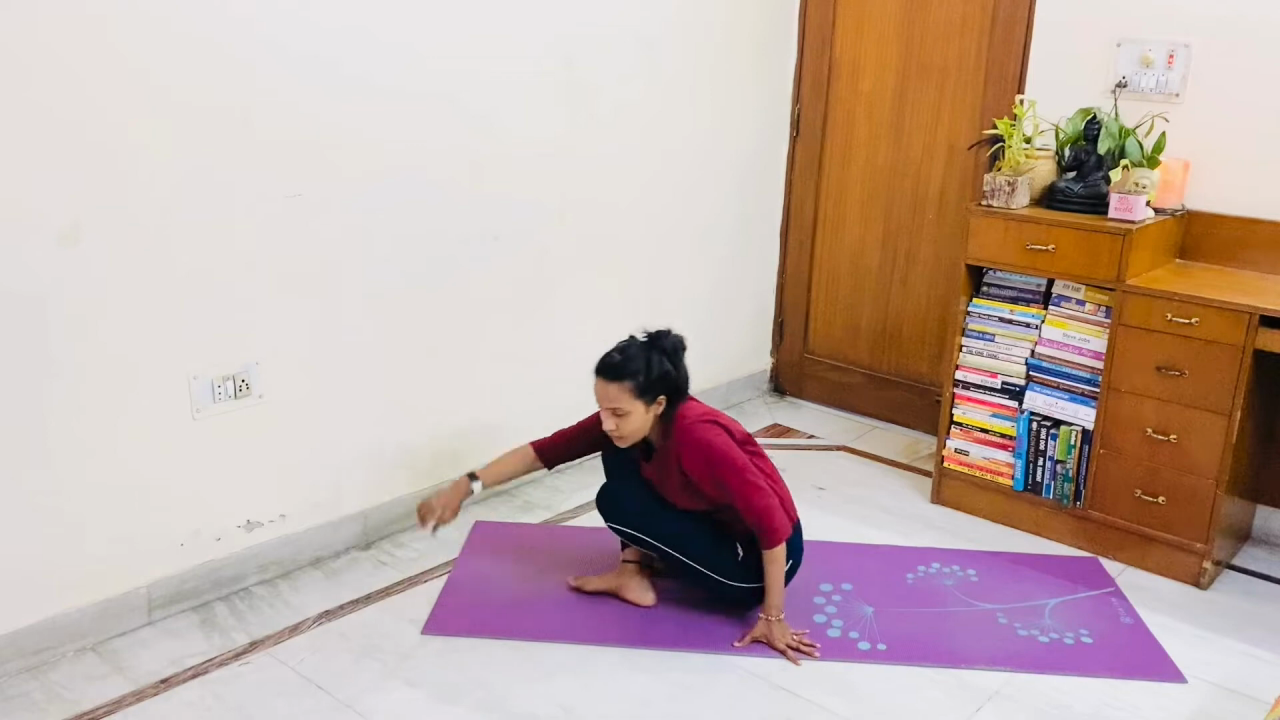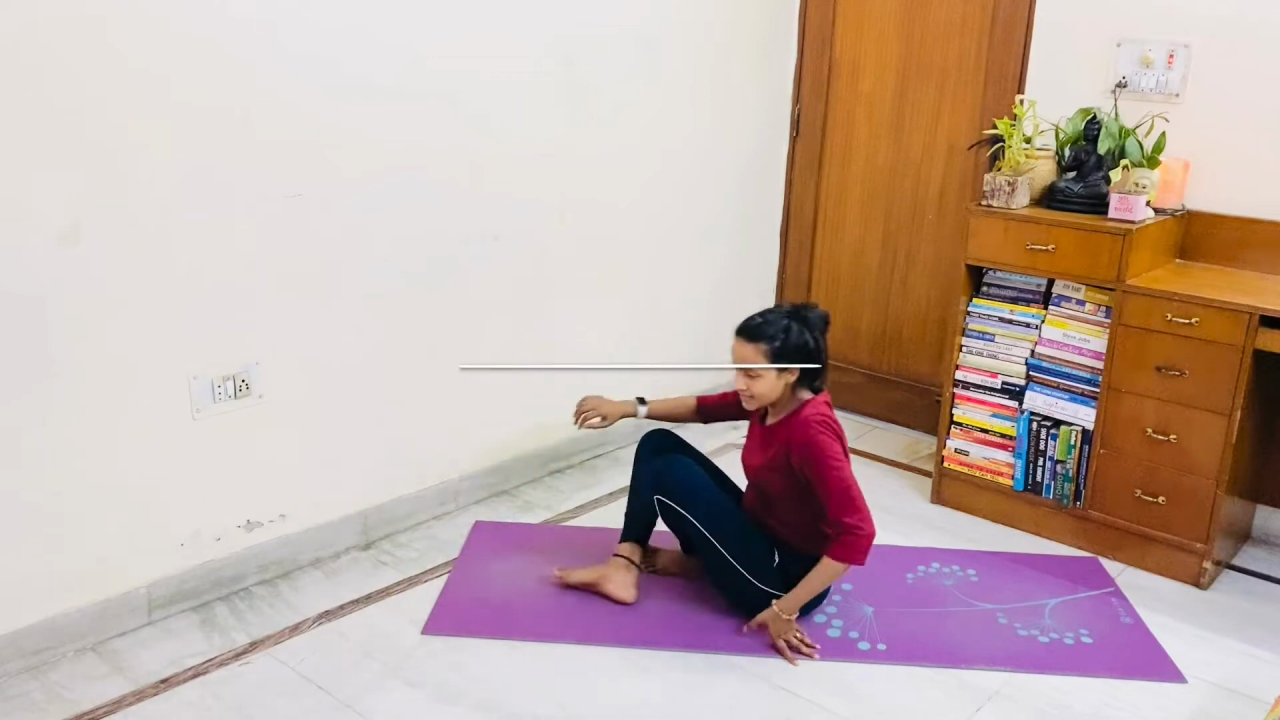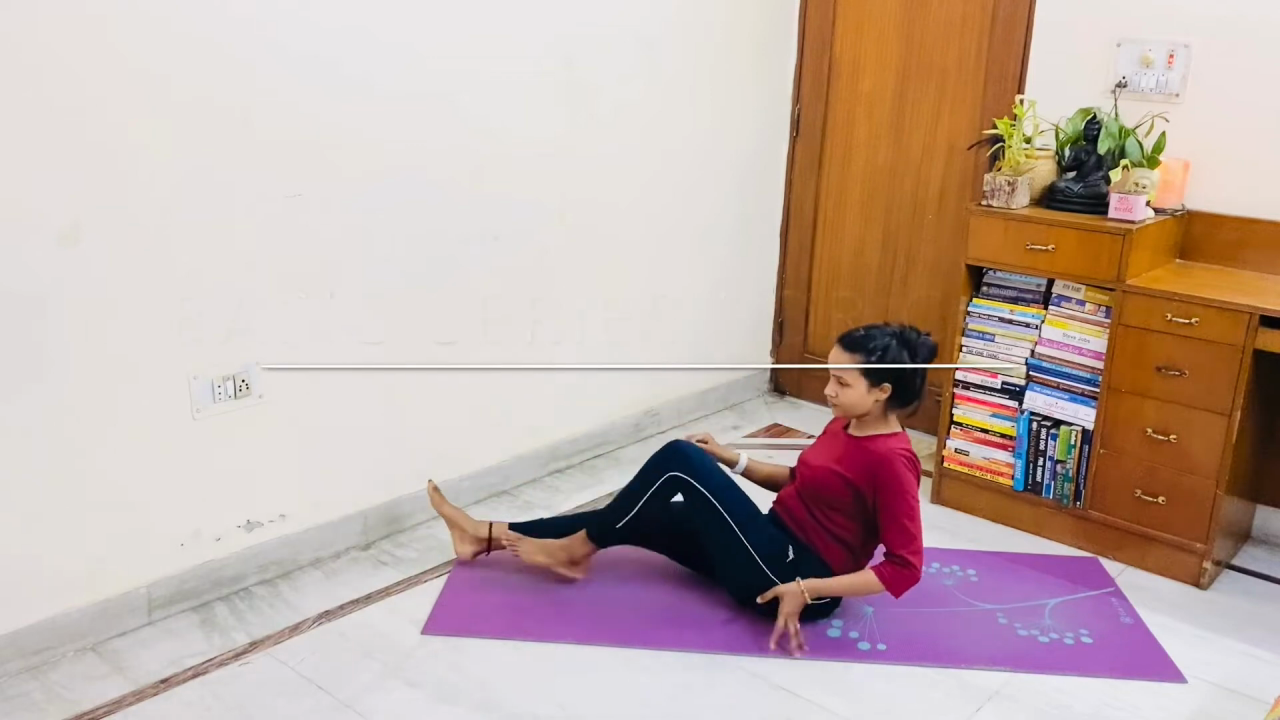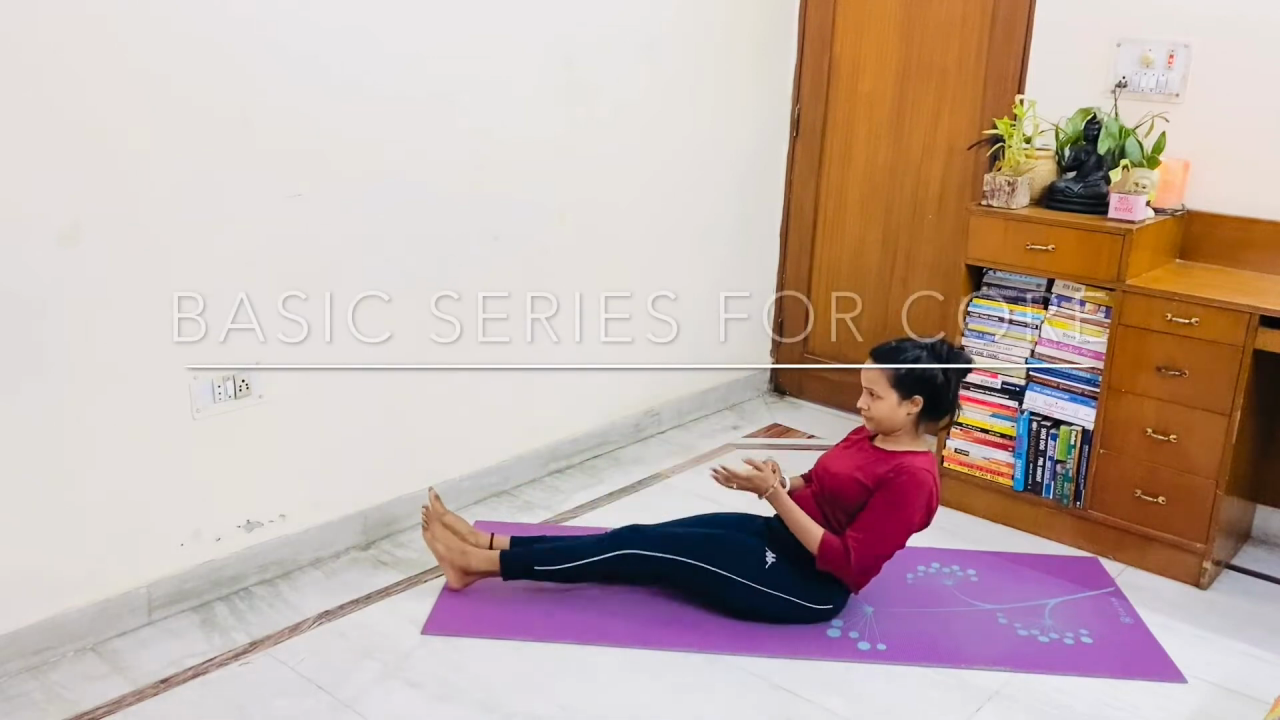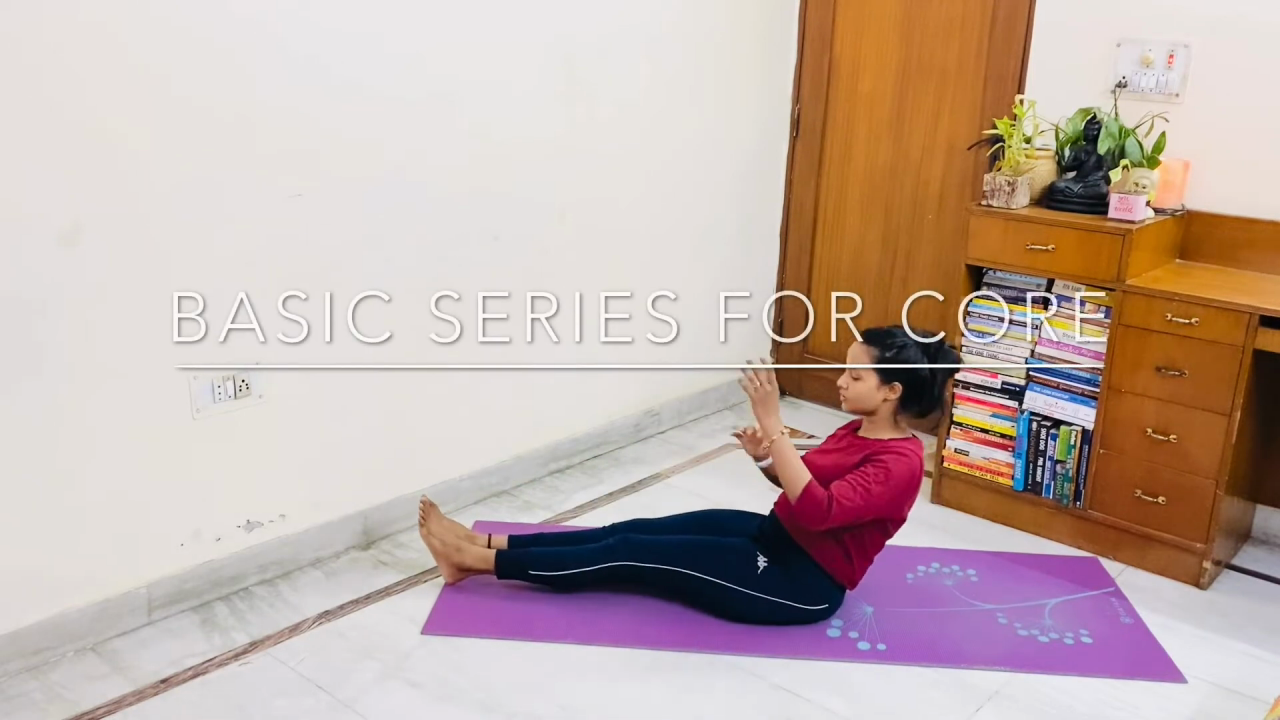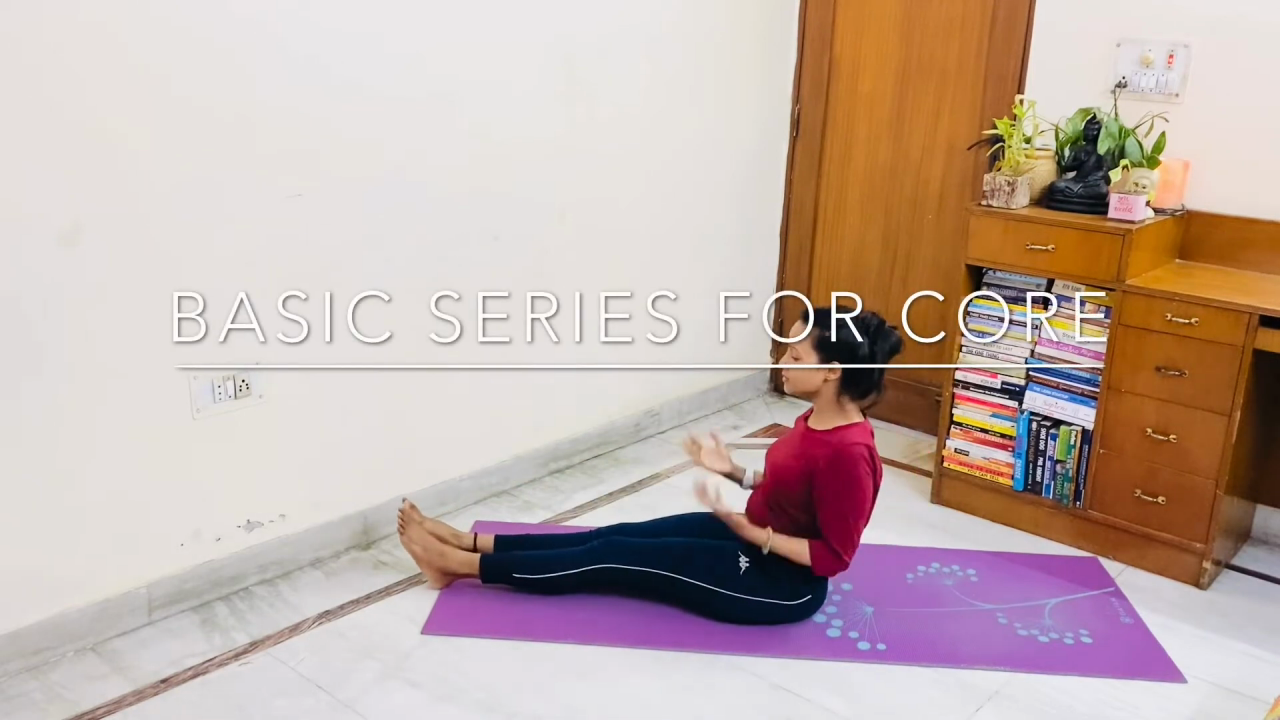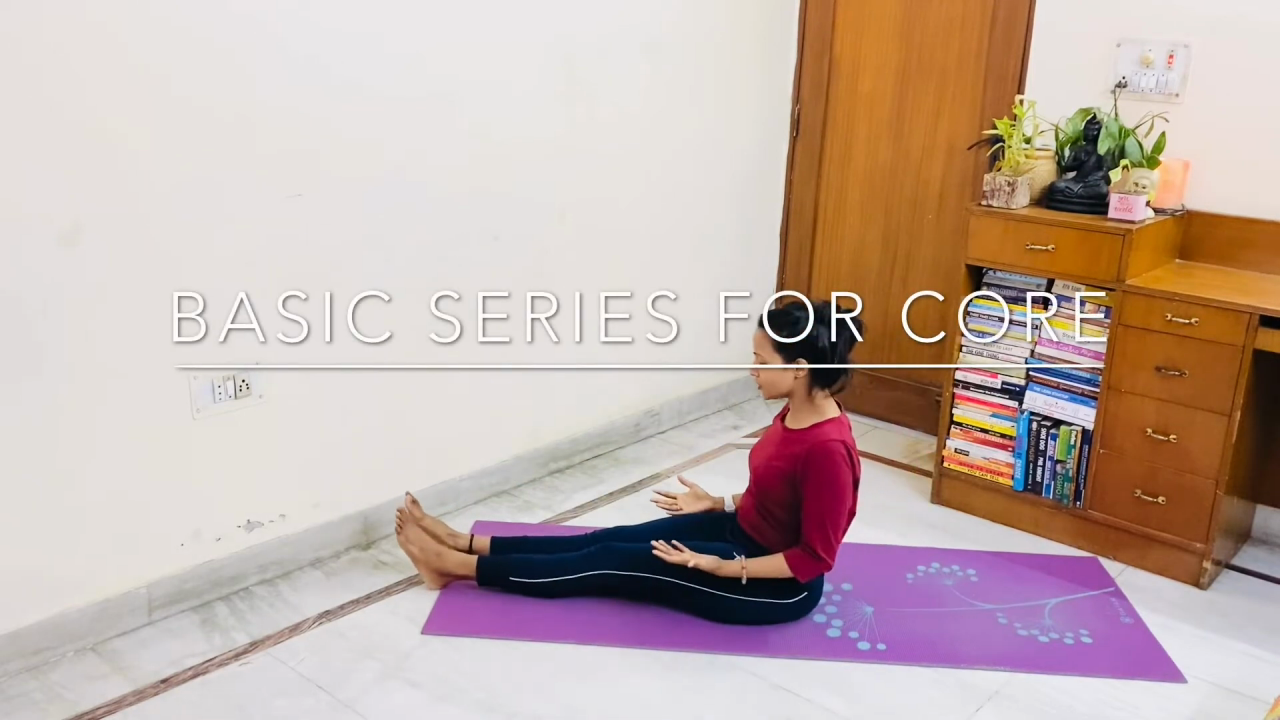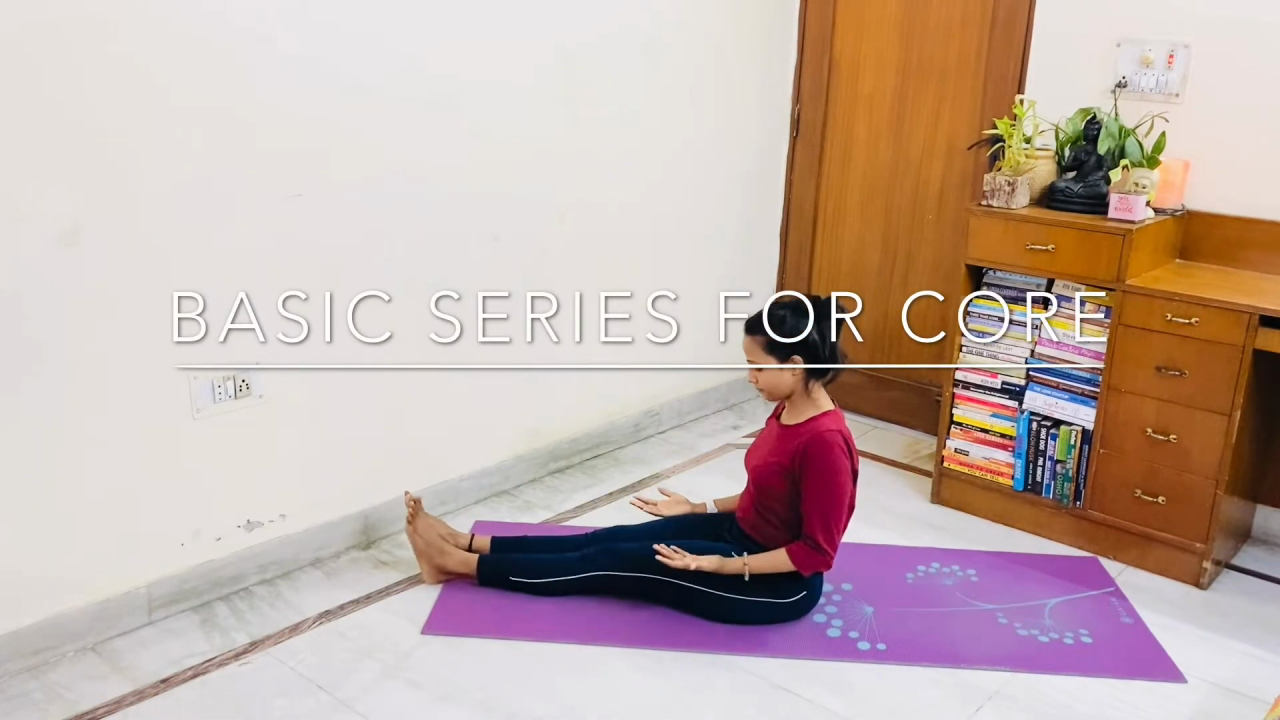
dt=0.4s
person 1, frame 1
left shoulder: (699, 436)
right shoulder: (636, 422)
left elbow: (774, 522)
right elbow: (547, 451)
left wrist: (773, 615)
right wrist: (466, 486)
left hip: (755, 562)
right hip: (718, 526)
left knee: (616, 499)
right knee: (617, 456)
right ankle: (635, 566)
person 1, frame 2
left shoulder: (813, 430)
right shoulder: (777, 399)
left elbow: (857, 533)
right elbow: (704, 407)
left wrist: (787, 607)
right wrist: (630, 406)
left hip: (780, 576)
right hip: (761, 532)
left knee: (668, 476)
right knee: (657, 444)
left ankle: (693, 561)
right ankle: (625, 564)
person 1, frame 3
left shoulder: (892, 462)
right shoulder: (847, 424)
left elbow: (905, 570)
left wrist: (806, 592)
right wrist: (731, 459)
left hip: (802, 573)
right hip: (776, 545)
left knee: (678, 459)
right knee: (644, 520)
left ankle: (576, 547)
right ankle: (490, 536)
person 1, frame 4
left shoulder: (912, 479)
right shoulder: (870, 437)
left elbow: (841, 559)
left wrist: (773, 495)
right wrist: (776, 483)
left hip: (807, 587)
right hip: (778, 538)
left knee: (639, 550)
right knee: (636, 536)
left ankle: (478, 563)
right ankle: (487, 544)
person 1, frame 5
left shoulder: (898, 461)
right shoulder: (862, 429)
left elbow: (816, 512)
right elbow: (797, 484)
left wrist: (774, 431)
right wrist: (763, 452)
left hip: (803, 584)
right hip: (777, 538)
left knee: (632, 554)
right knee: (636, 531)
left ankle: (476, 561)
right ankle: (486, 542)
person 1, frame 6
left shoulder: (848, 451)
right shoulder: (820, 417)
left elbow: (834, 556)
left wrist: (750, 534)
right wrist: (737, 474)
left hip: (785, 586)
right hip: (760, 542)
left knee: (615, 557)
right knee: (617, 536)
left ankle: (459, 563)
right ankle: (470, 542)
person 1, frame 7
left shoulder: (827, 448)
right shoulder: (798, 413)
left elbow: (815, 557)
left wrist: (722, 569)
right wrist: (719, 503)
left hip: (780, 586)
right hip: (747, 535)
left knee: (613, 562)
right knee: (611, 540)
left ankle: (457, 566)
right ankle: (466, 543)
person 1, frame 8
left shoulder: (824, 441)
right shoulder: (791, 410)
left elbow: (817, 551)
left wrist: (723, 566)
right wrist: (698, 509)
left hip: (780, 585)
right hip: (747, 535)
left knee: (613, 563)
right knee: (610, 540)
left ankle: (457, 563)
right ankle: (466, 543)
